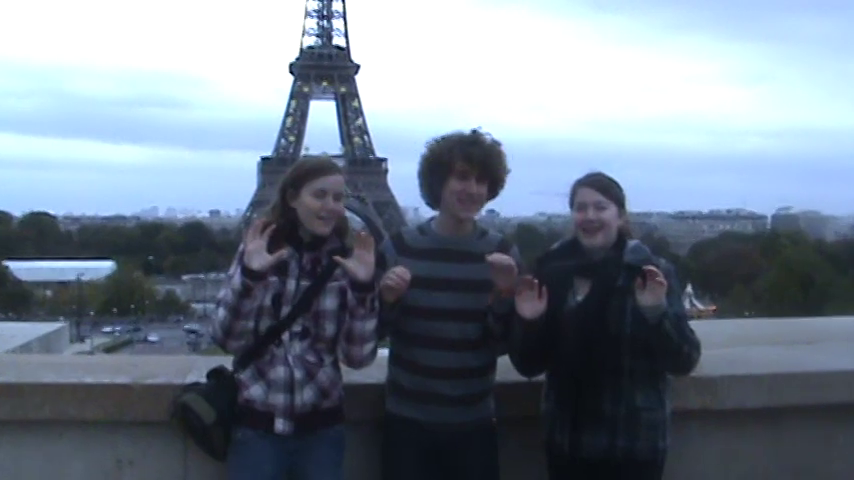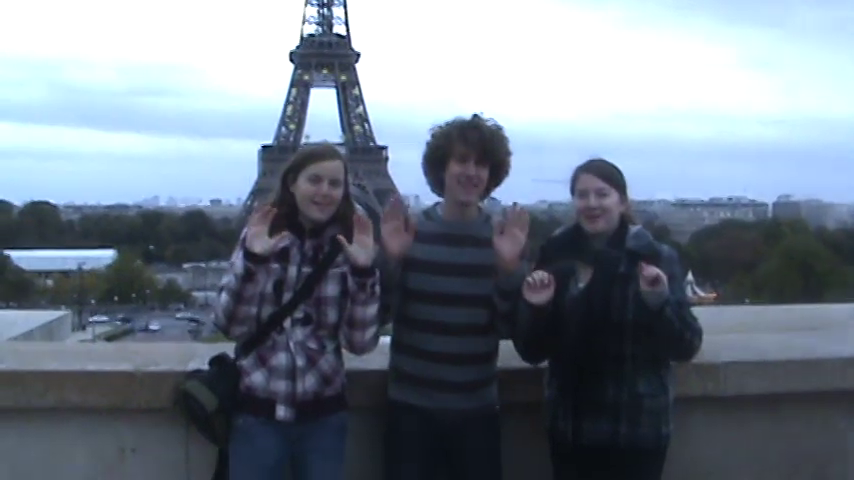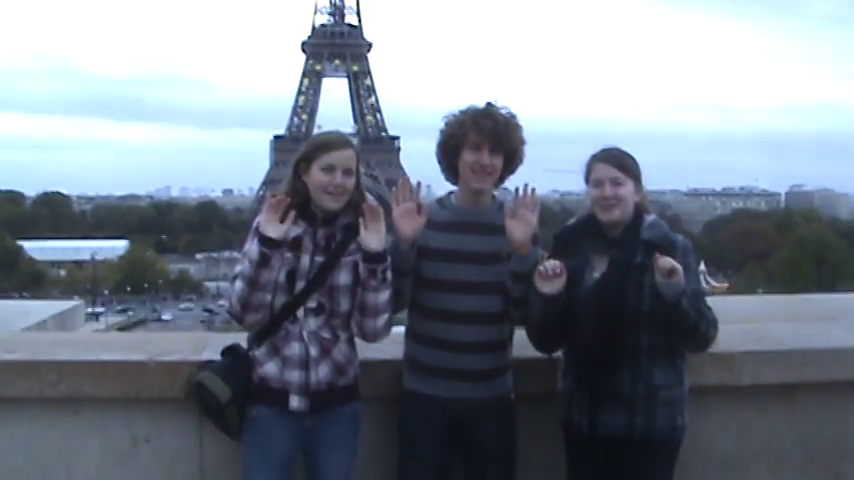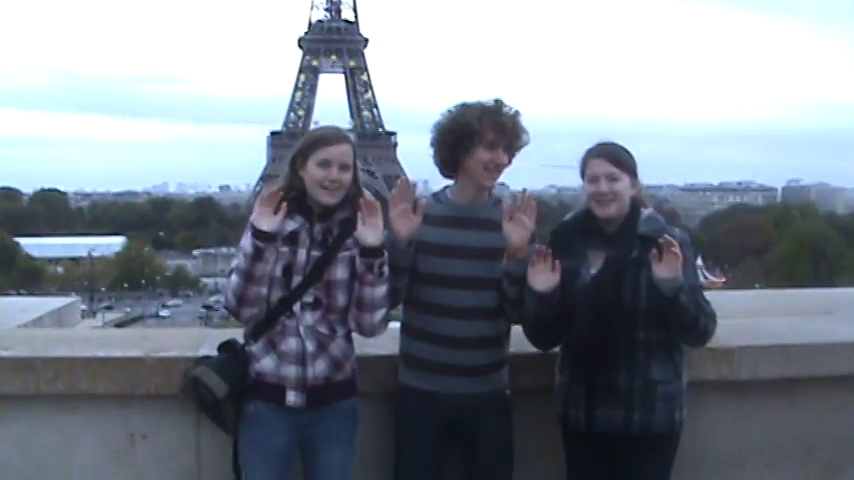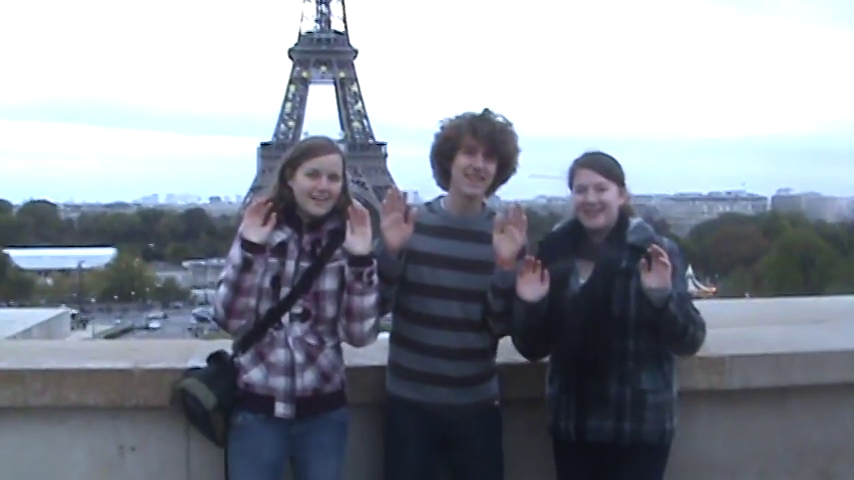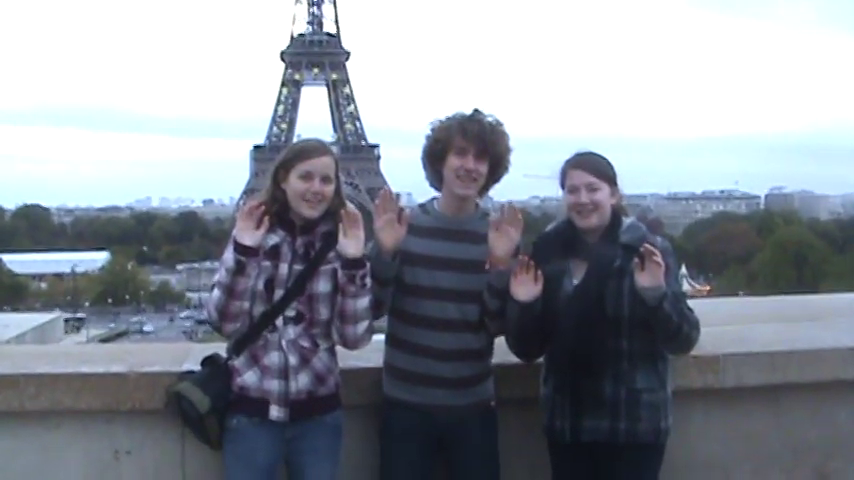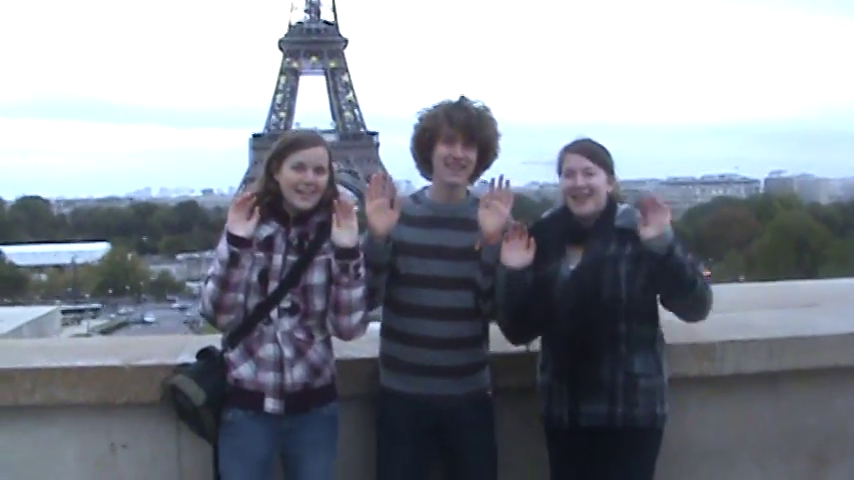
dt=0.4s
person 1, frame 1
left shoulder: (501, 252)
right shoulder: (400, 246)
left elbow: (501, 344)
right elbow: (375, 332)
left wrist: (505, 292)
right wrist: (386, 299)
left hip: (474, 421)
right hip: (408, 418)
person 1, frame 2
left shoulder: (504, 237)
right shoulder: (406, 231)
left elbow: (506, 327)
left wrist: (509, 267)
right wrist: (391, 260)
left hip: (477, 407)
right hip: (411, 404)
person 1, frame 3
left shoulder: (517, 226)
right shoulder: (423, 219)
left elbow: (522, 312)
right elbow: (394, 301)
left wrist: (523, 248)
right wrist: (404, 242)
left hip: (492, 396)
right hip: (425, 393)
person 1, frame 4
left shoulder: (513, 221)
right shoulder: (419, 214)
left elbow: (515, 313)
right elbow: (390, 297)
left wrist: (518, 251)
right wrist: (400, 241)
left hip: (488, 392)
right hip: (421, 390)
person 1, frame 5
left shoulder: (504, 234)
right shoulder: (411, 223)
left elbow: (501, 325)
left wrist: (506, 263)
right wrist: (391, 250)
left hip: (477, 403)
right hip: (410, 400)
person 1, frame 6
left shoulder: (499, 233)
right shoulder: (405, 225)
left elbow: (498, 325)
right elbow: (373, 308)
left wrist: (501, 263)
right wrist: (384, 252)
left hip: (473, 405)
right hip: (406, 401)
person 1, frame 7
left shoulder: (490, 219)
right shoulder: (397, 214)
left elbow: (494, 307)
right elbow: (368, 297)
left wrist: (493, 240)
right wrist: (377, 236)
left hip: (469, 394)
right hip: (402, 393)
person 2, frame 1
left shoulder: (346, 262)
right shoulder: (258, 250)
left elbow: (358, 356)
right elbow: (228, 340)
left wrist: (363, 287)
right wrist: (250, 274)
left hip: (321, 429)
right hip: (257, 426)
person 2, frame 2
left shoulder: (347, 248)
right shoulder: (260, 237)
left elbow: (361, 342)
right elbow: (231, 326)
left wrist: (363, 271)
right wrist: (252, 259)
left hip: (323, 416)
right hip: (258, 413)
person 2, frame 3
left shoulder: (360, 234)
right shoulder: (271, 226)
left elbow: (373, 330)
right elbow: (245, 315)
left wrist: (375, 257)
right wrist: (266, 245)
left hip: (336, 407)
right hip: (272, 403)
person 2, frame 4
left shoulder: (357, 230)
right shoulder: (270, 219)
left elbow: (371, 324)
right elbow: (241, 310)
left wrist: (372, 251)
right wrist: (260, 238)
left hip: (334, 402)
right hip: (269, 398)
person 2, frame 5
left shoulder: (345, 240)
right shoulder: (259, 230)
left elbow: (360, 333)
right elbow: (231, 320)
left wrist: (360, 260)
right wrist: (249, 248)
left hip: (323, 412)
right hip: (258, 409)
person 2, frame 6
left shoulder: (340, 244)
right shoulder: (253, 234)
left elbow: (354, 336)
right elbow: (225, 323)
left wrist: (354, 262)
right wrist: (242, 252)
left hip: (318, 414)
right hip: (252, 413)
person 2, frame 7
left shoulder: (333, 235)
right shoulder: (247, 227)
left elbow: (349, 327)
right elbow: (220, 316)
left wrist: (347, 253)
right wrist: (236, 244)
left hip: (313, 407)
right hip: (247, 405)
person 3, frame 1
left shoulder: (651, 272)
right shoulder: (554, 271)
left elbow: (684, 361)
right elbow: (529, 365)
left wrist: (658, 313)
right wrist: (528, 323)
left hip: (634, 444)
right hip: (567, 442)
person 3, frame 2
left shoulder: (655, 257)
right shoulder: (557, 256)
left elbow: (686, 347)
right elbow: (532, 352)
left wrist: (660, 300)
right wrist: (533, 309)
left hip: (636, 430)
right hip: (570, 428)
person 3, frame 3
left shoulder: (669, 248)
right shoulder: (571, 246)
left elbow: (701, 338)
right elbow: (546, 341)
left wrist: (676, 292)
right wrist: (546, 298)
left hip: (651, 421)
right hip: (584, 418)
person 3, frame 4
left shoulder: (666, 242)
right shoulder: (567, 243)
left elbow: (700, 332)
right elbow: (545, 338)
left wrist: (673, 286)
right wrist: (540, 295)
left hip: (650, 416)
right hip: (582, 414)
person 3, frame 5
left shoulder: (654, 251)
right shoulder: (556, 252)
left elbow: (689, 341)
right elbow: (533, 348)
left wrist: (662, 295)
right wrist: (529, 305)
left hip: (639, 426)
right hip: (572, 424)
person 3, frame 6
left shoulder: (648, 251)
right shoulder: (549, 253)
left elbow: (683, 340)
right elbow: (528, 350)
left wrist: (656, 294)
right wrist: (523, 305)
left hip: (634, 425)
right hip: (567, 423)
person 3, frame 7
left shoulder: (638, 237)
right shoulder: (546, 239)
left elbow: (695, 306)
right elbow: (519, 332)
left wrist: (663, 245)
right wrist: (513, 275)
left hip: (631, 410)
right hip: (563, 410)
